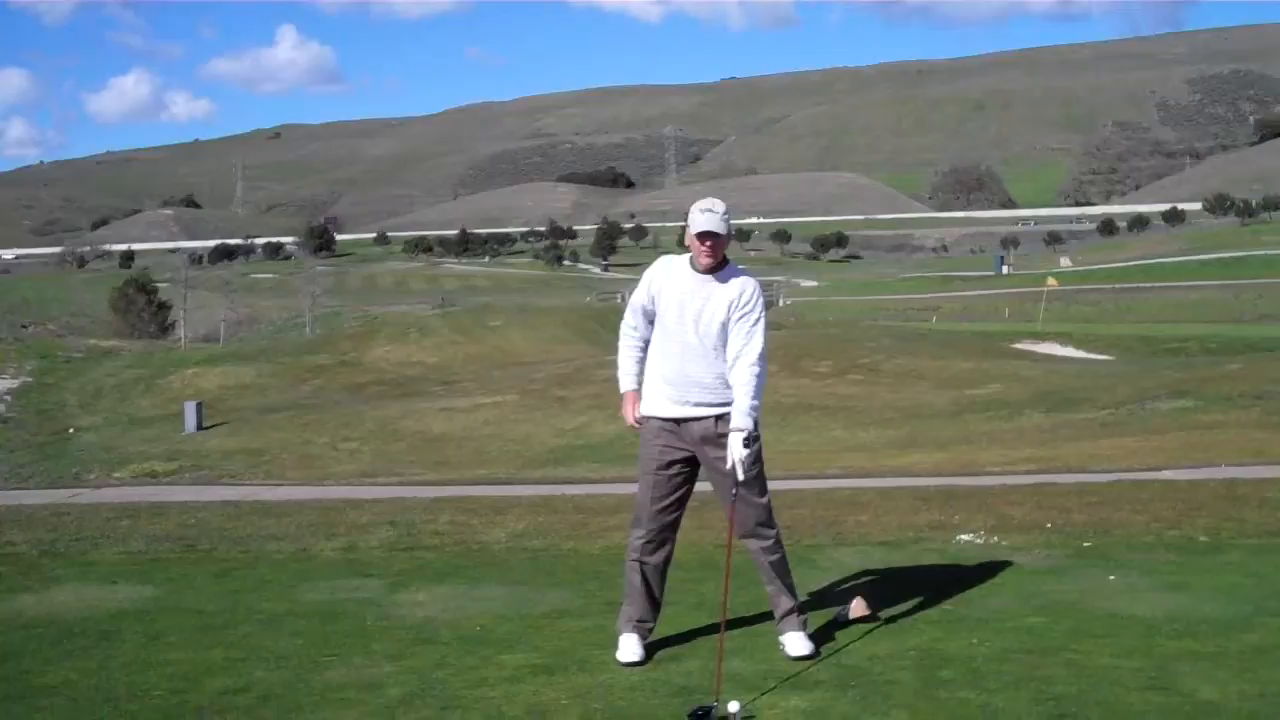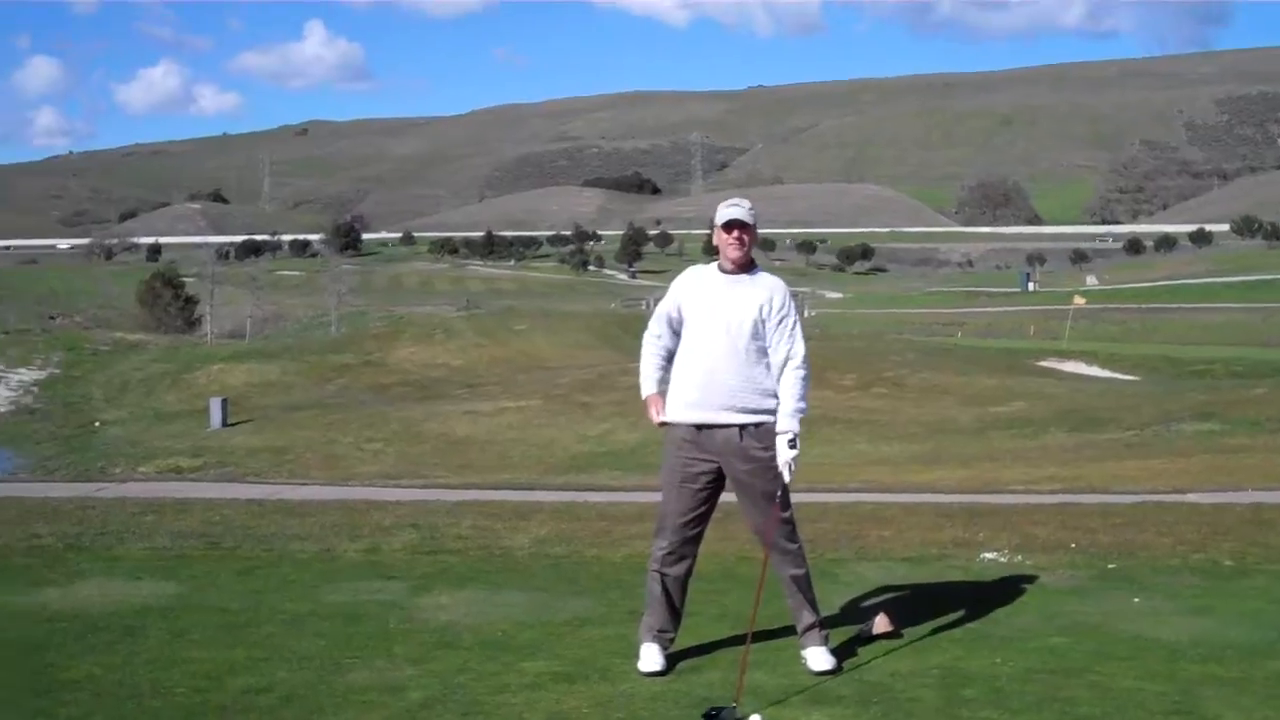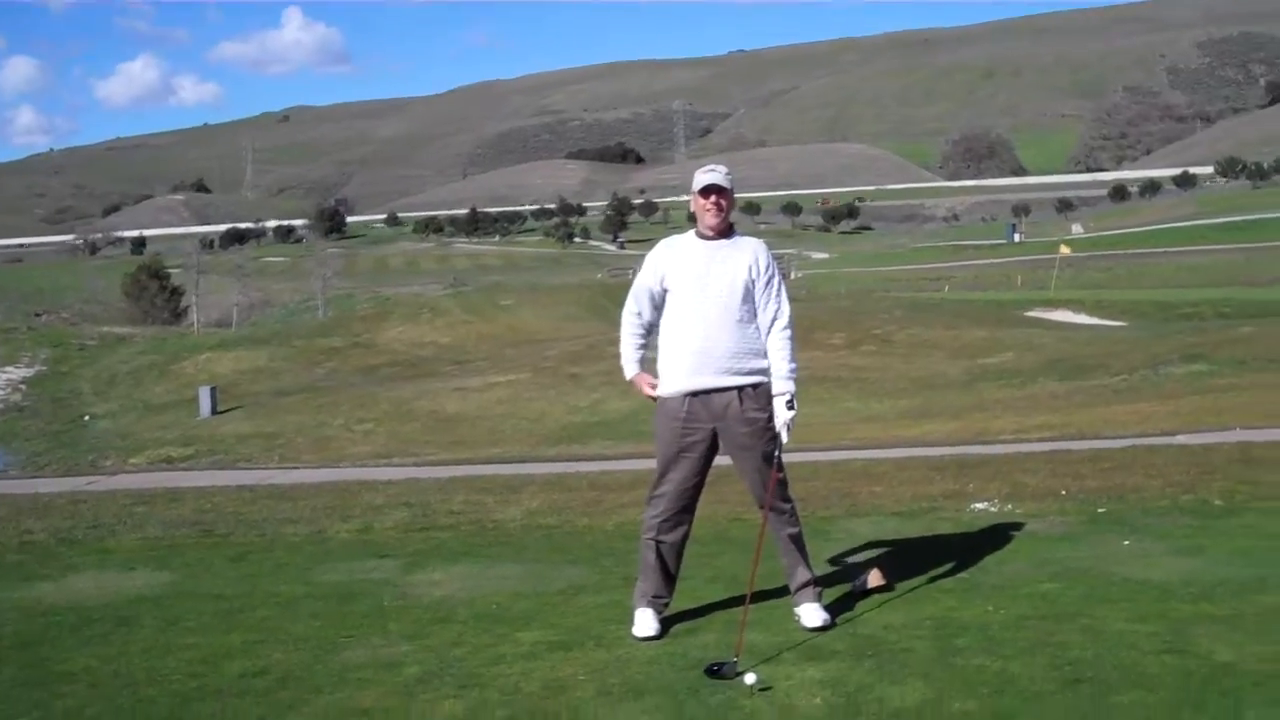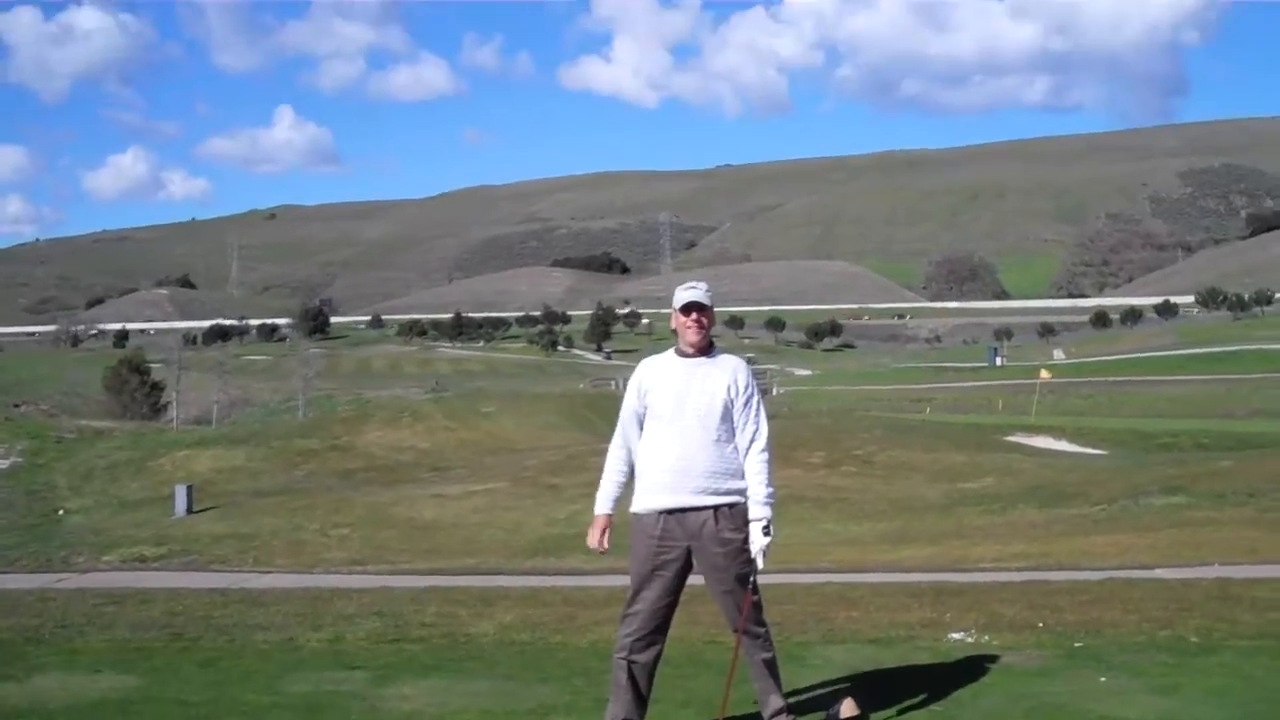
dt=0.4s
person 1, frame 1
left shoulder: (744, 289)
right shoulder: (662, 272)
left elbow: (747, 363)
right elbow: (634, 329)
left wrist: (741, 427)
right wrist: (630, 388)
left hip: (724, 422)
right hip: (664, 421)
left knee: (757, 524)
right knee: (649, 528)
left ankle: (791, 621)
right ankle: (634, 627)
person 1, frame 2
left shoulder: (773, 290)
right shoulder: (690, 281)
left elbow: (791, 365)
right elbow: (658, 337)
left wrist: (789, 428)
right wrist: (651, 391)
left hip: (753, 432)
right hip: (688, 430)
left knee: (780, 536)
right knee: (673, 537)
left ankle: (812, 635)
right ankle: (655, 637)
person 1, frame 3
left shoulder: (754, 252)
right shoulder: (667, 252)
left elbow: (777, 325)
right elbow: (635, 313)
left wrist: (784, 389)
right wrist: (633, 369)
left hip: (748, 394)
right hip: (682, 397)
left knee: (774, 497)
right knee: (668, 504)
left ankle: (806, 594)
right ankle: (649, 602)
person 1, frame 4
left shoulder: (735, 372)
right shoulder: (649, 372)
left elbow: (756, 448)
right elbow: (625, 444)
left wrist: (760, 515)
right wrist: (604, 508)
left hip: (722, 515)
right hip: (656, 517)
left knee: (748, 621)
right knee: (640, 626)
